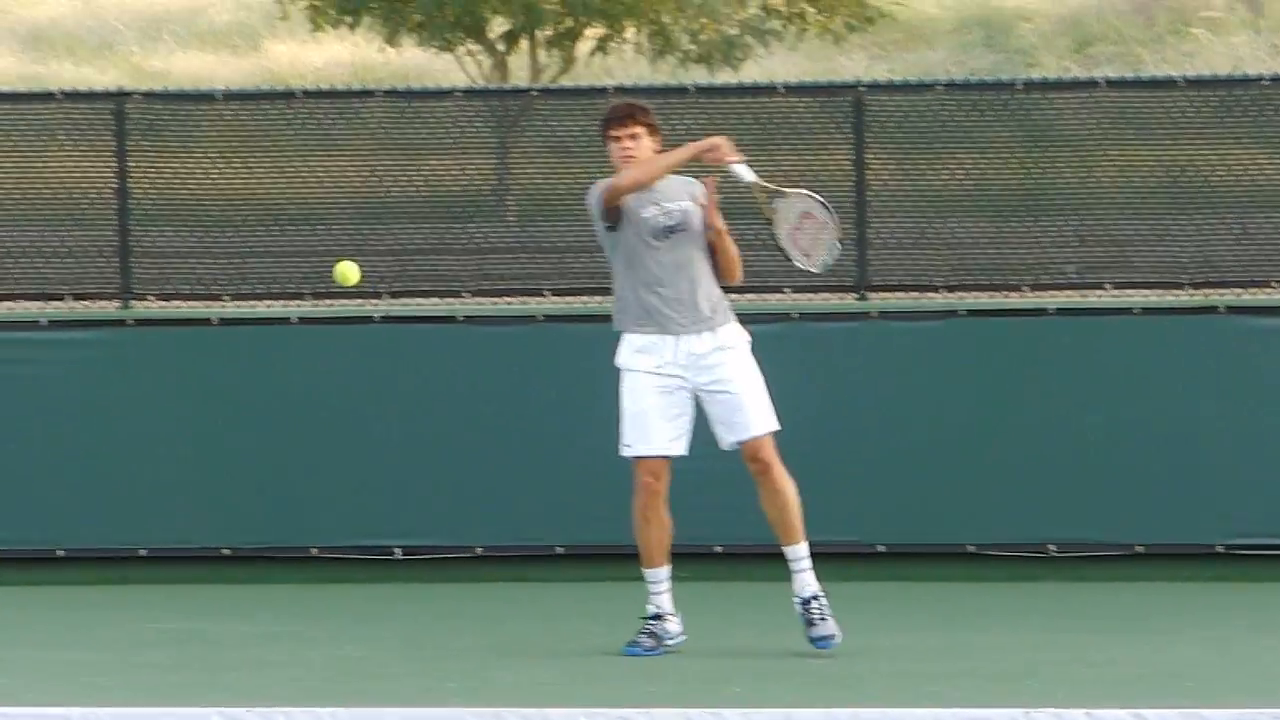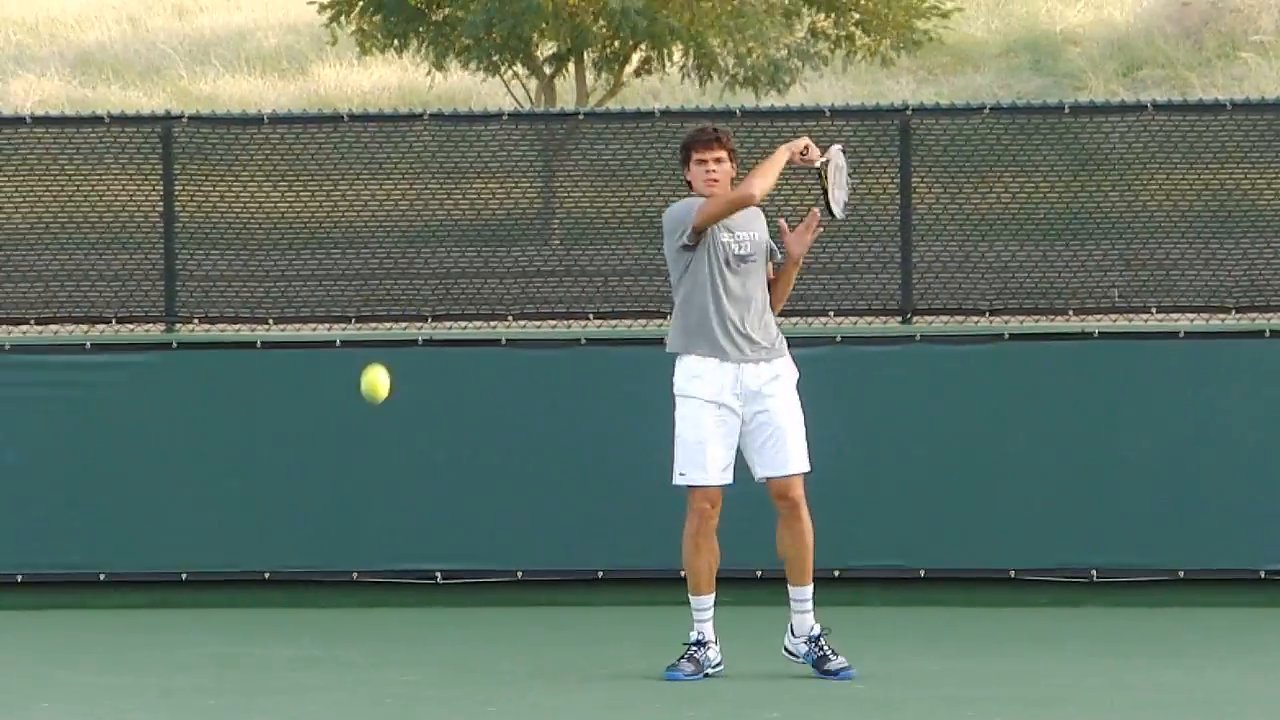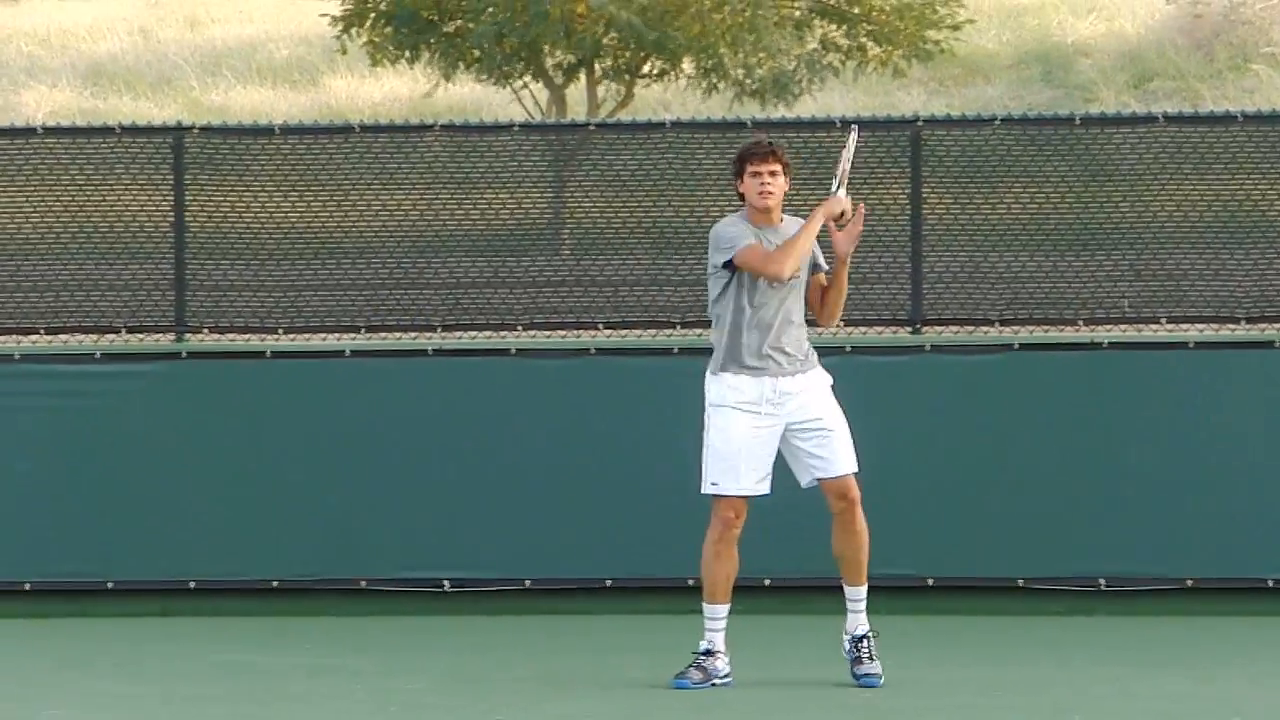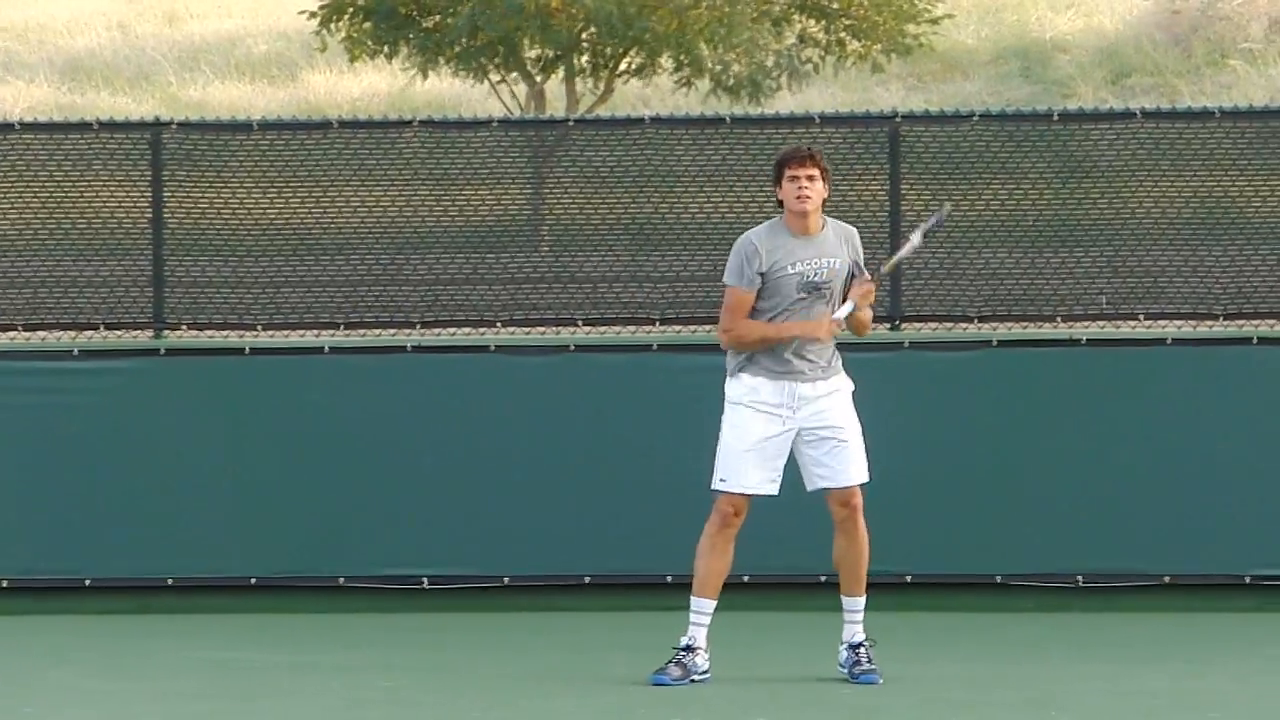
dt=0.2s
person 1, frame 1
left shoulder: (689, 190)
right shoulder: (604, 198)
left elbow: (730, 275)
right elbow: (629, 182)
left wrist: (716, 225)
right wrist: (698, 149)
left hip: (718, 342)
right hip: (650, 353)
left knee: (763, 458)
right knee: (649, 480)
left ankle: (807, 591)
right ankle: (663, 616)
person 1, frame 2
left shoulder: (755, 220)
right shoulder: (680, 217)
right elbow: (747, 192)
left wrist: (794, 257)
right wrist: (786, 149)
left hip: (769, 372)
right hip: (705, 377)
left knee: (790, 497)
right knee: (702, 508)
left ankle: (804, 631)
right ankle: (704, 642)
person 1, frame 3
left shoulder: (801, 233)
right shoulder: (727, 232)
left elbow: (826, 316)
right elbow: (778, 270)
left wrist: (842, 255)
right wrist: (819, 217)
left hip: (804, 384)
right hip: (739, 390)
left knee: (846, 498)
right knee: (727, 518)
left ankle: (857, 632)
right ankle: (713, 652)
person 1, frame 4
left shoulder: (844, 238)
right shoulder: (753, 245)
left elbow: (861, 327)
right elbow: (733, 333)
left wrist: (859, 306)
right wrist: (798, 329)
left hip: (824, 391)
right hip: (758, 391)
left knee: (849, 507)
right knee: (727, 514)
left ankle: (854, 640)
right ankle: (695, 648)
